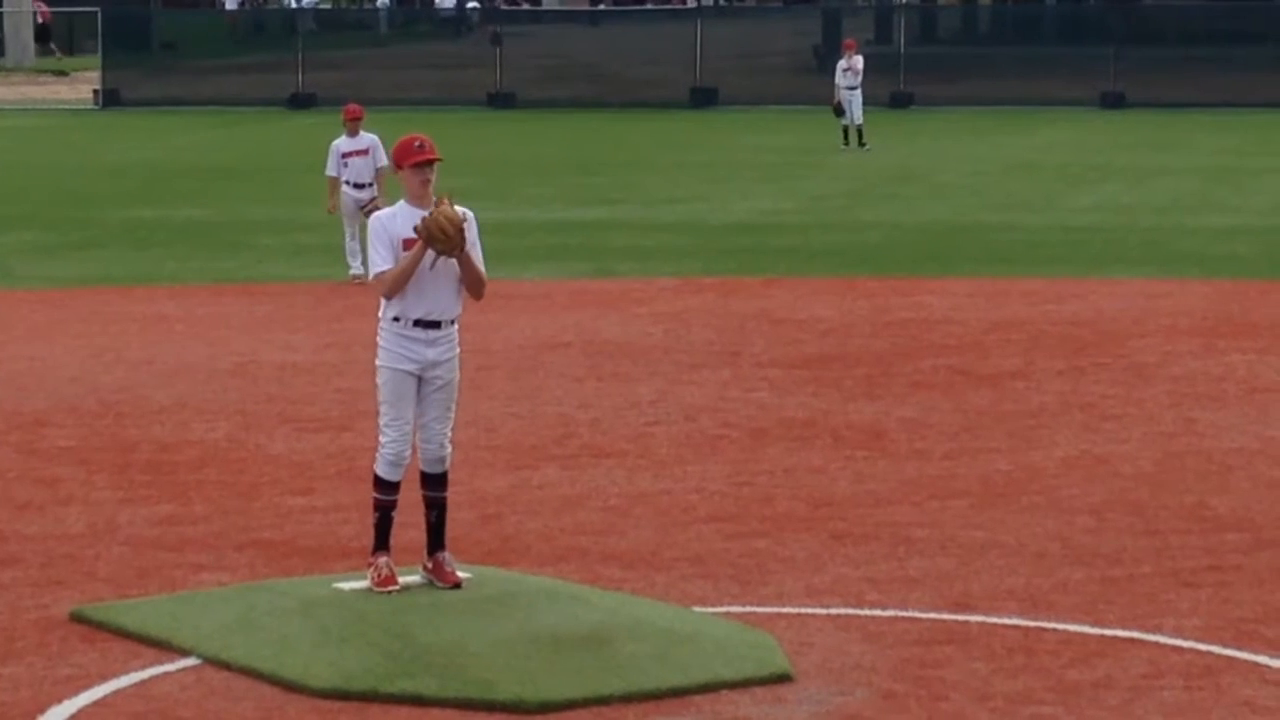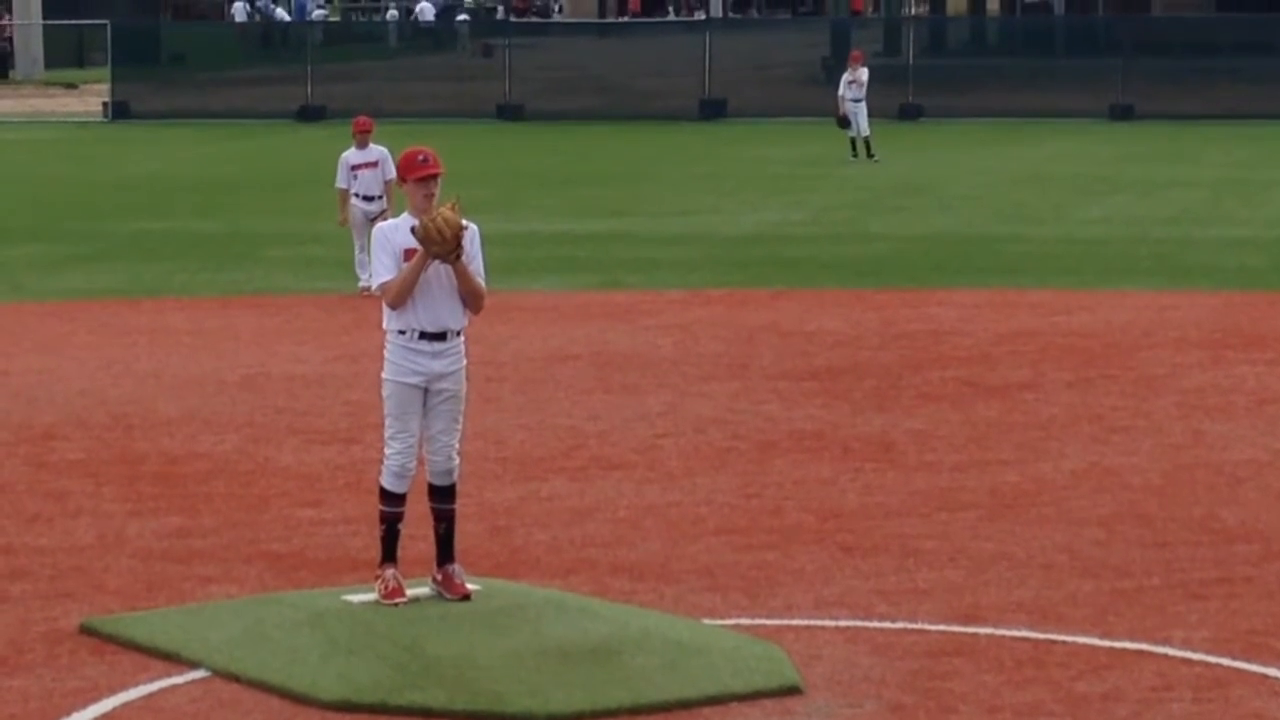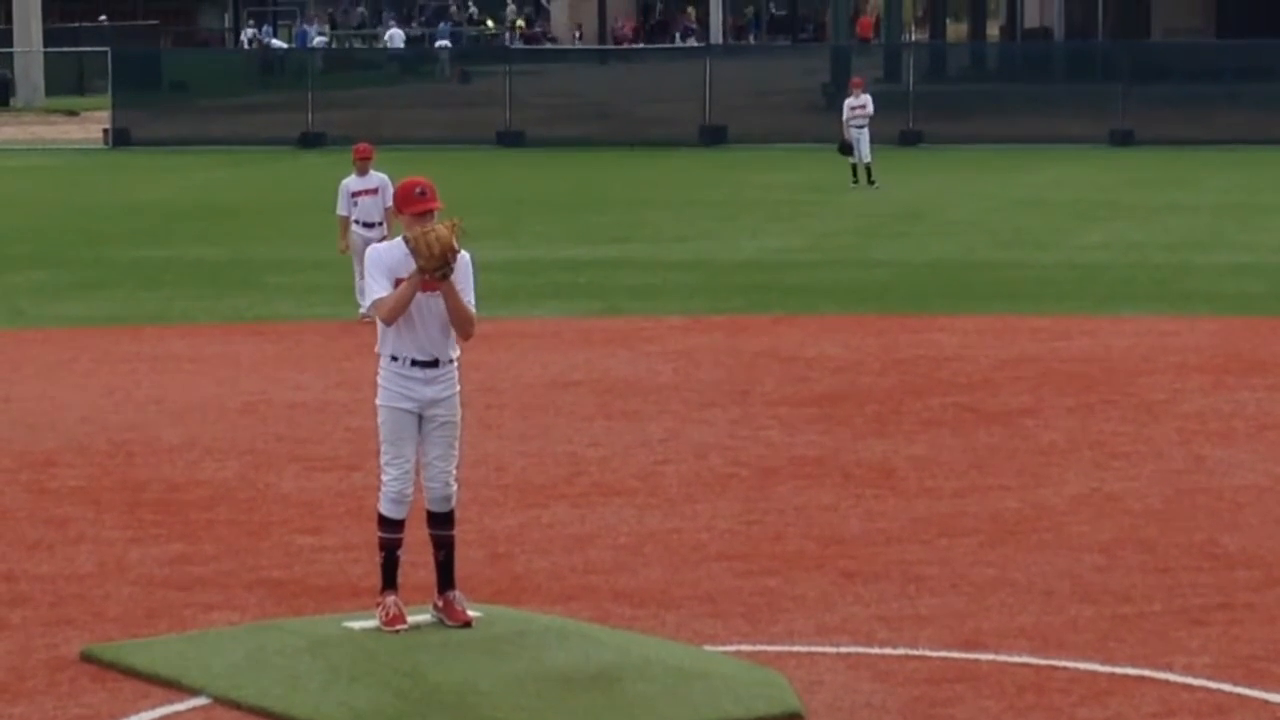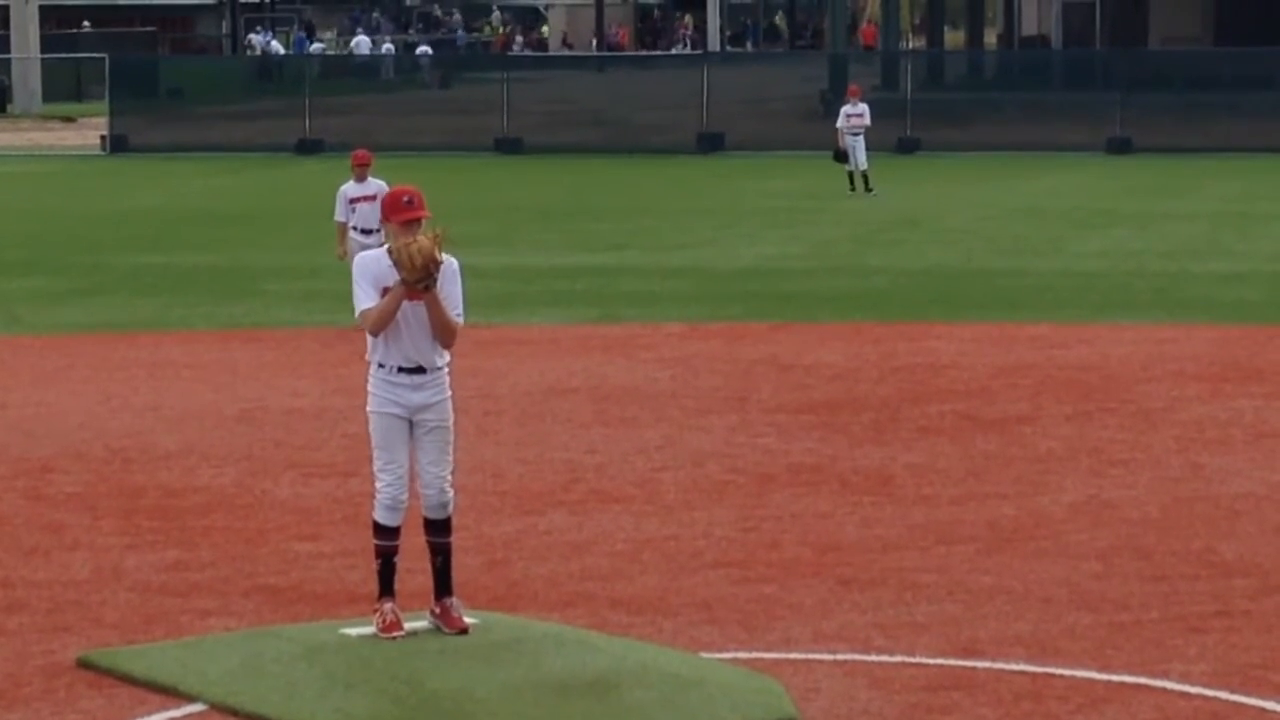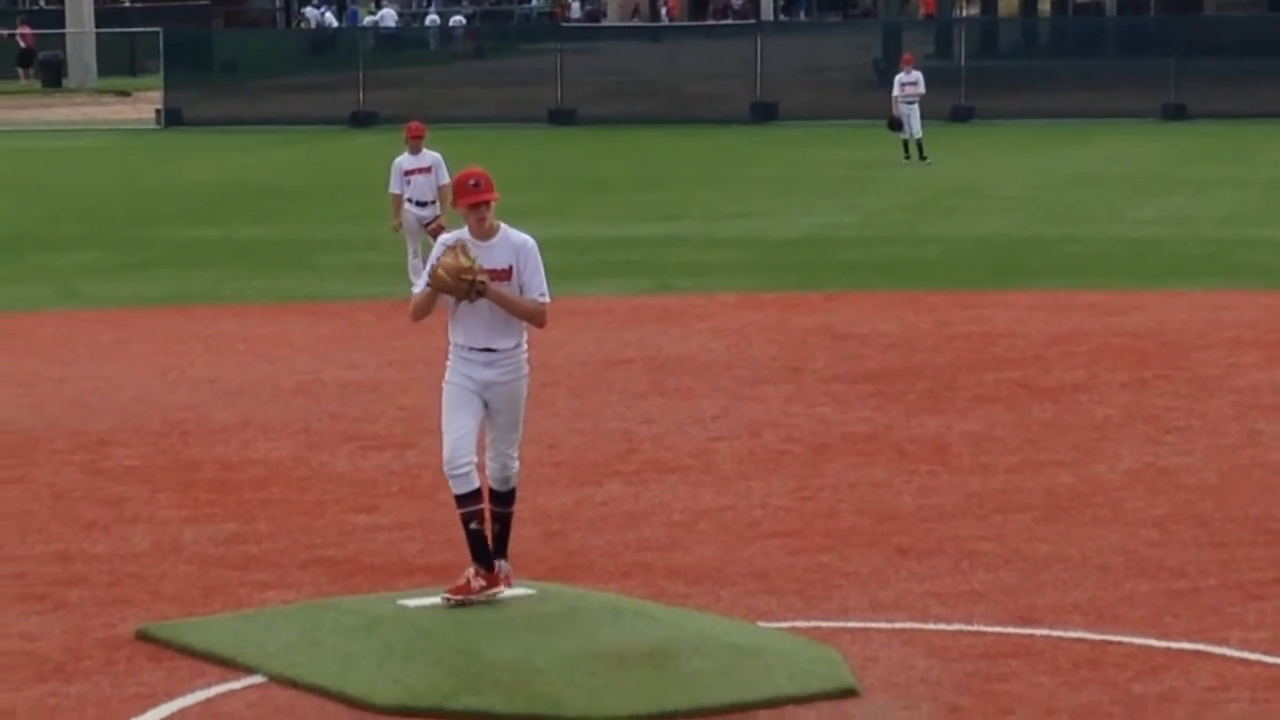
dt=1s
person 1, frame 1
left shoulder: (461, 218)
right shoulder: (384, 222)
left elbow: (479, 291)
right elbow: (387, 288)
left wrist: (459, 249)
right wrist: (423, 244)
left hip: (444, 344)
right hip: (399, 344)
left knee: (437, 447)
right knee: (395, 446)
left ankle: (436, 552)
right ankle: (380, 552)
person 1, frame 2
left shoulder: (465, 231)
right shoulder: (387, 233)
left elbow: (477, 304)
right elbow: (392, 297)
left wrist: (454, 258)
right wrist: (425, 253)
left hip: (450, 355)
right hip: (405, 355)
left knee: (444, 458)
right knee: (400, 457)
left ankle: (446, 564)
right ankle: (388, 565)
person 1, frame 3
left shoulder: (458, 259)
right shoulder: (380, 256)
left elbow: (467, 330)
right elbow: (386, 314)
left wrist: (444, 279)
right wrist: (420, 271)
left hip: (443, 381)
right hip: (398, 381)
left knee: (442, 484)
right knee: (397, 484)
left ankle: (446, 591)
right ankle: (389, 592)
person 1, frame 4
left shoulder: (446, 266)
right shoulder: (367, 264)
left elbow: (450, 338)
right elbow: (372, 325)
left wrist: (428, 288)
right wrist: (405, 282)
left hip: (433, 387)
right hip: (388, 388)
left knee: (438, 491)
right knee: (391, 491)
left ankle: (444, 599)
right ankle: (386, 599)
person 1, frame 5
left shoulder: (521, 246)
right shoulder: (447, 246)
left elbow: (540, 316)
right elbow: (416, 313)
left wrist: (492, 290)
right wrist: (438, 283)
left hip: (508, 367)
right hip: (462, 366)
left knee: (503, 465)
right knee: (458, 460)
left ankle: (499, 558)
right ankle: (482, 568)
